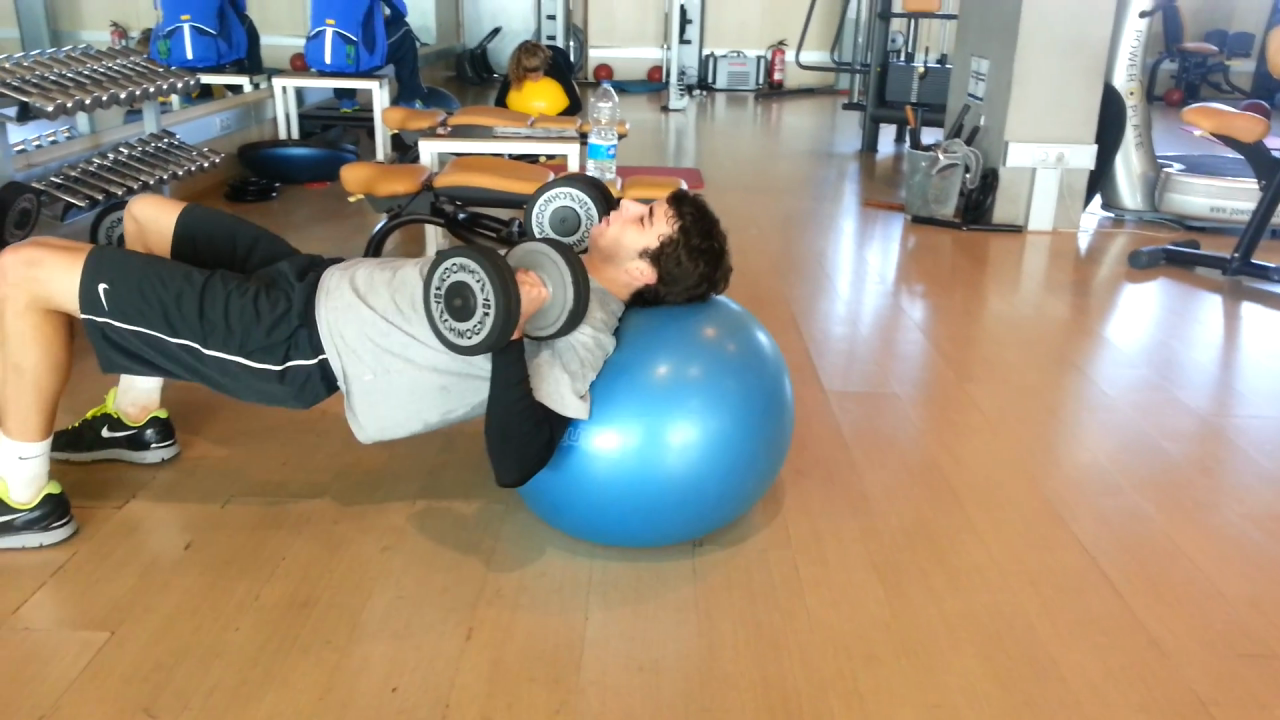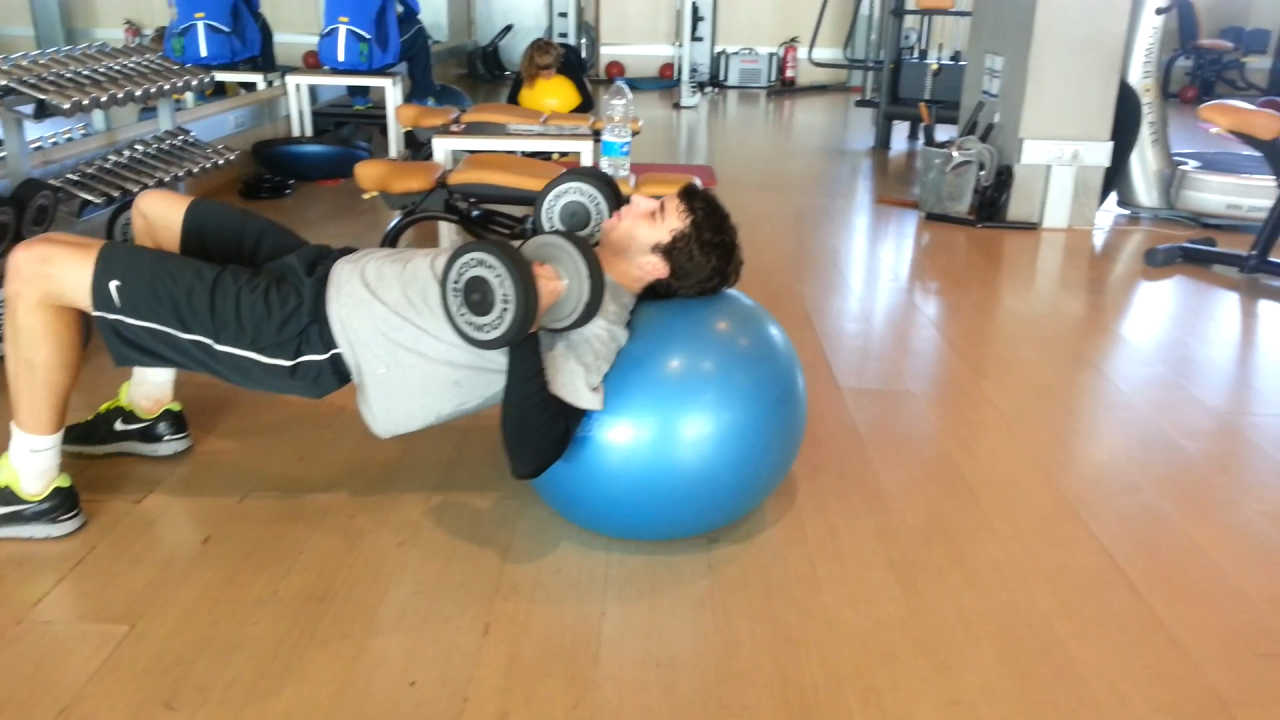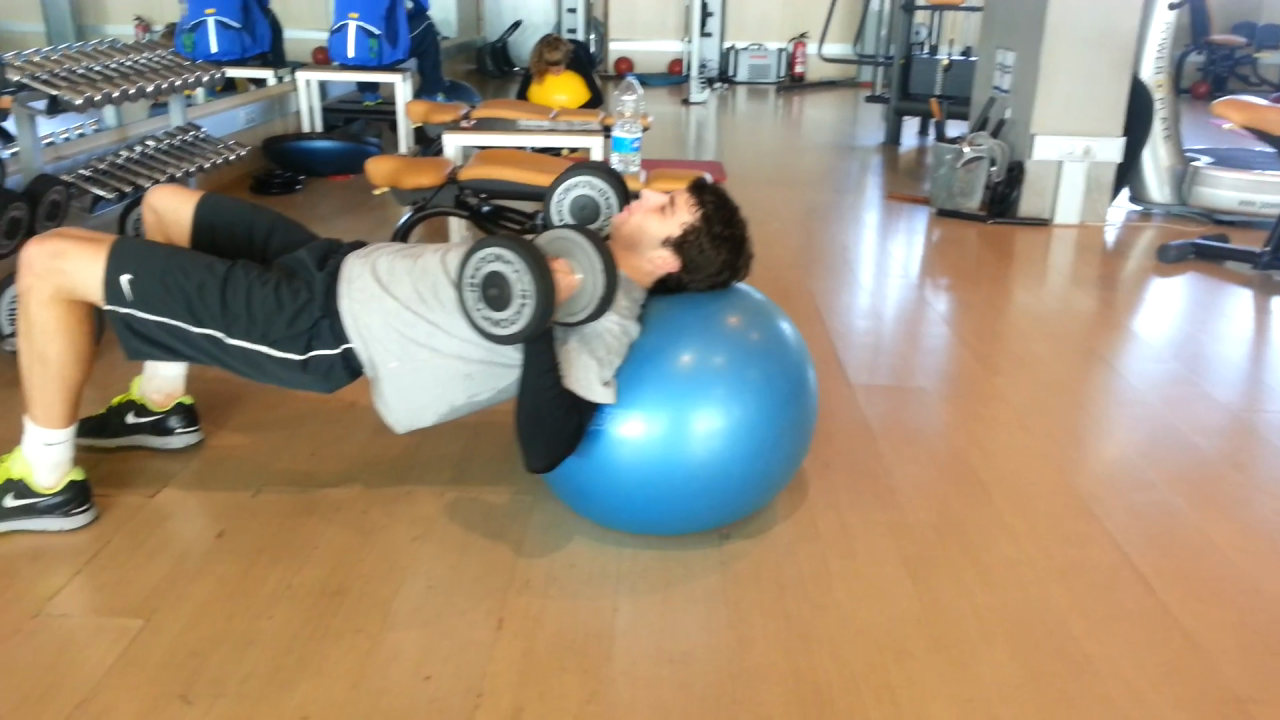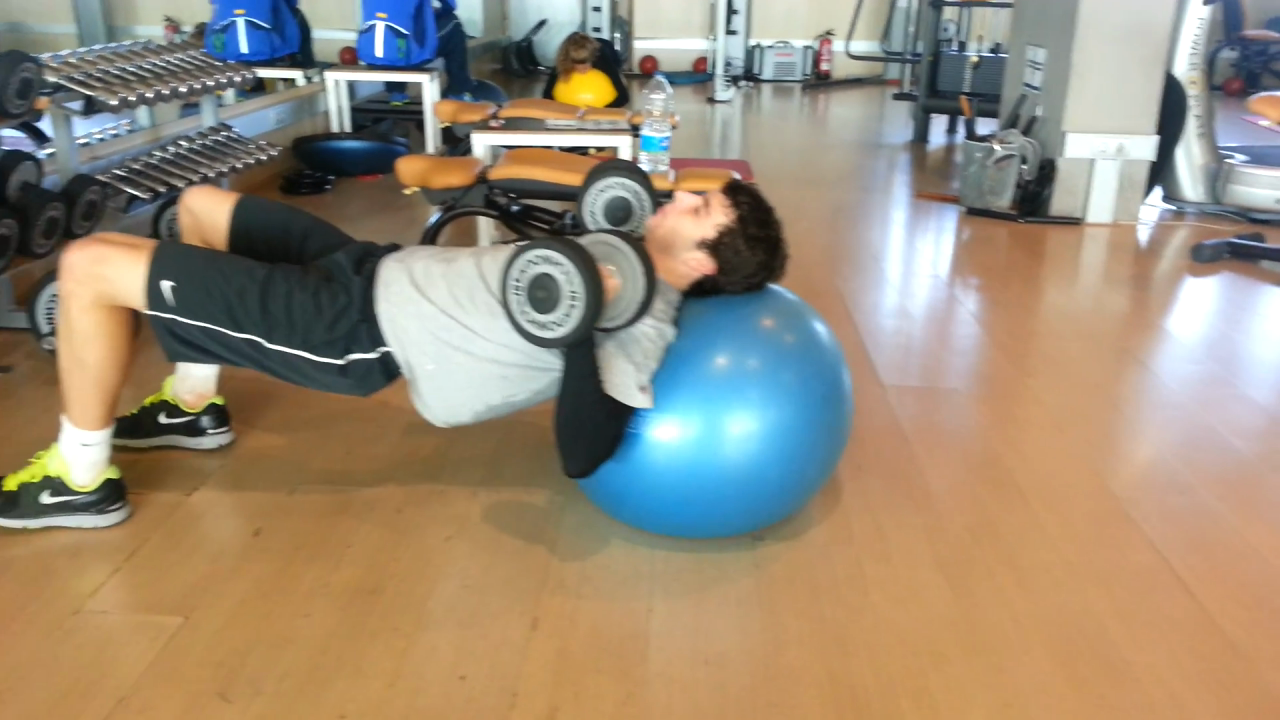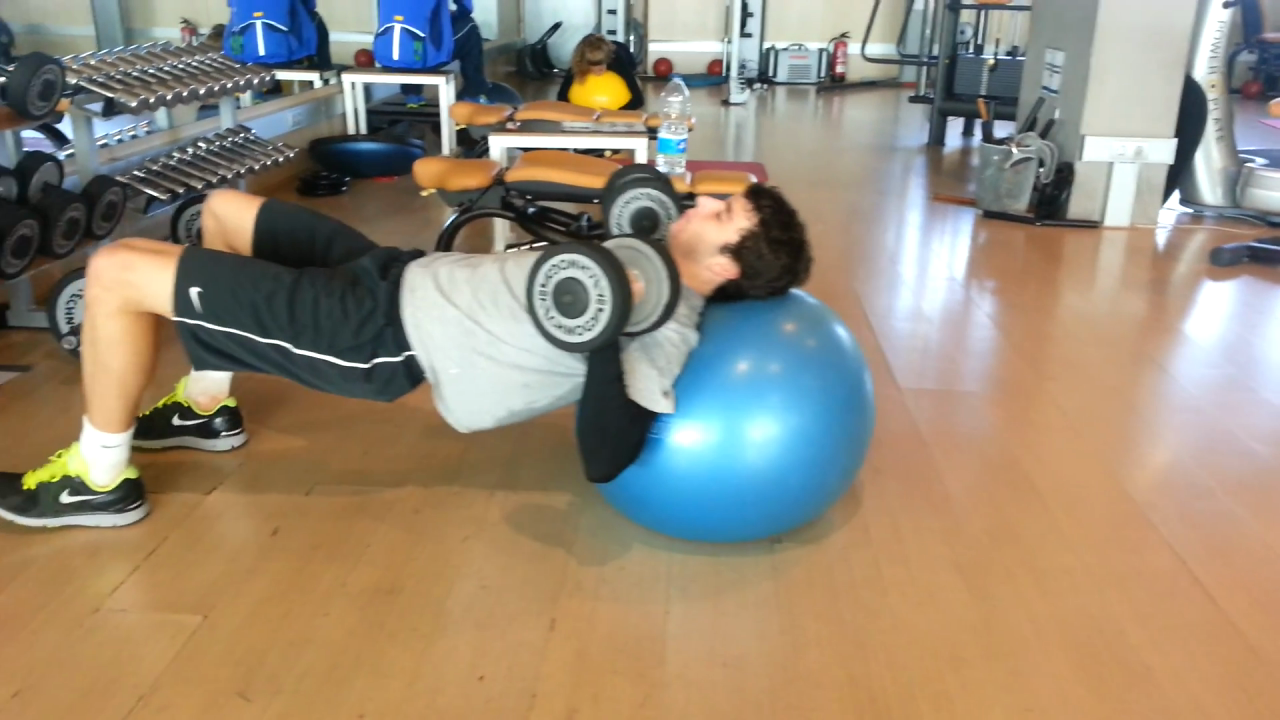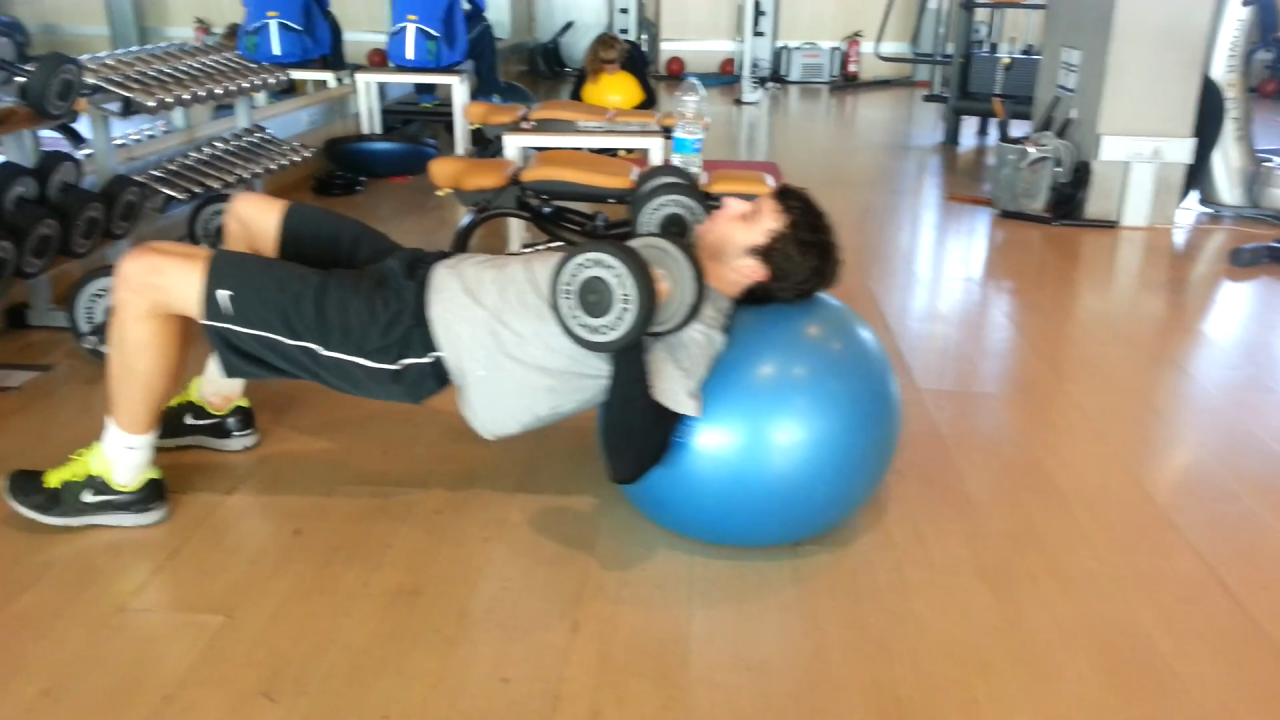
dt=0.1s
person 1, frame 1
left shoulder: (579, 335)
left elbow: (514, 463)
left wrist: (510, 332)
left hip: (302, 333)
right hip: (324, 283)
right knee: (145, 213)
right ankle: (137, 419)
person 1, frame 2
left shoulder: (594, 329)
left elbow: (530, 454)
left wrist: (526, 325)
right wrist: (550, 264)
left hip: (313, 327)
right hip: (334, 275)
right knee: (155, 210)
right ankle: (150, 412)
person 1, frame 3
left shoulder: (605, 323)
left elbow: (543, 449)
left wrist: (541, 320)
left hip: (326, 322)
right hip: (345, 268)
right knee: (165, 204)
right ankle: (160, 405)
person 1, frame 4
left shoulder: (642, 328)
left elbow: (582, 453)
left wrist: (581, 324)
right wrist: (596, 264)
left hip: (362, 325)
right hip: (382, 272)
left knee: (92, 266)
right knee: (202, 206)
left ankle: (81, 477)
right ankle: (193, 404)
person 1, frame 5
left shoulder: (663, 331)
left elbow: (604, 458)
left wrist: (606, 329)
left hip: (386, 332)
right hip: (406, 276)
left knee: (119, 271)
right knee: (225, 209)
left ankle: (99, 476)
right ankle: (206, 406)
person 1, frame 6
left shoulder: (692, 334)
left elbow: (630, 460)
left wrist: (631, 329)
left hip: (409, 333)
right hip: (430, 280)
left knee: (147, 274)
right knee: (249, 212)
left ankle: (121, 477)
right ankle: (218, 407)
